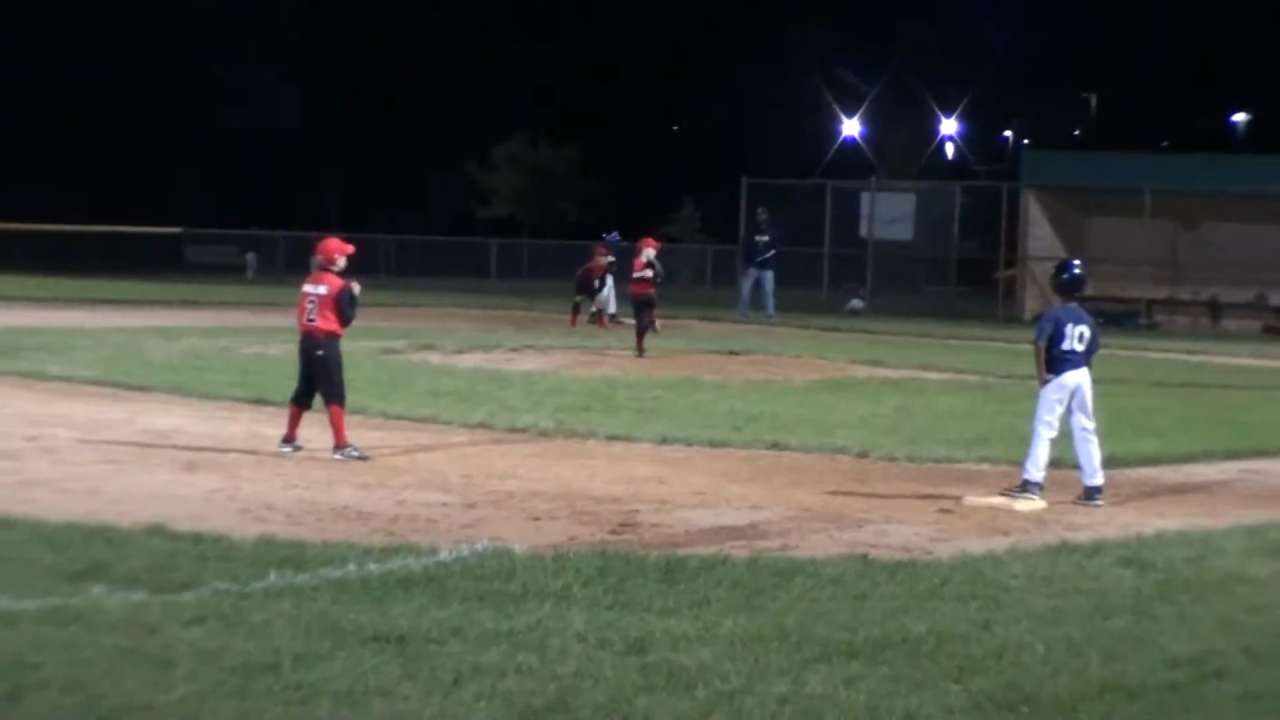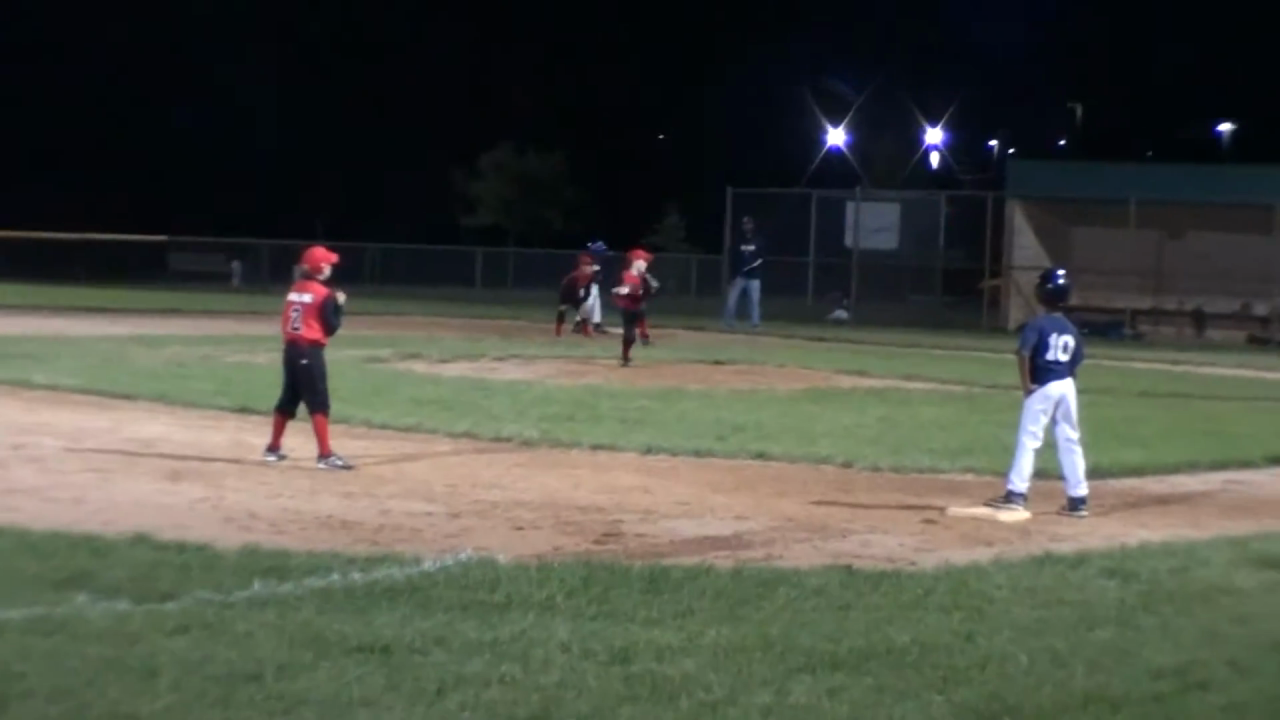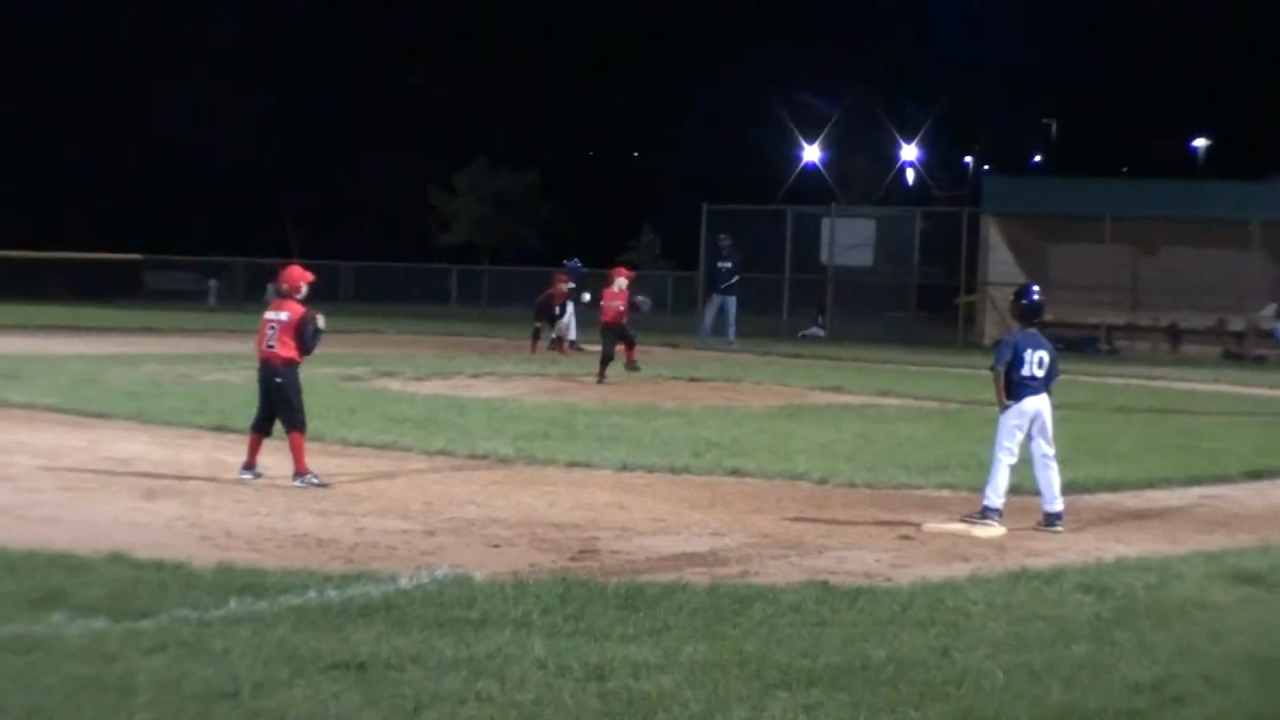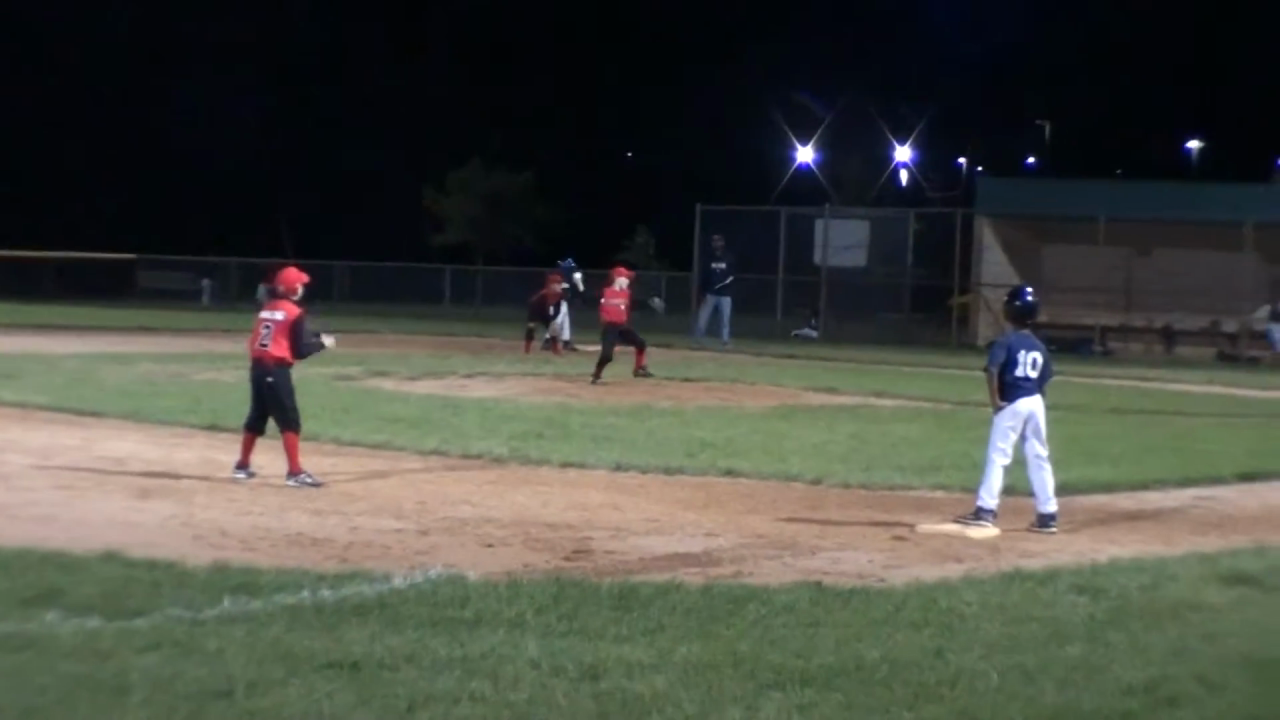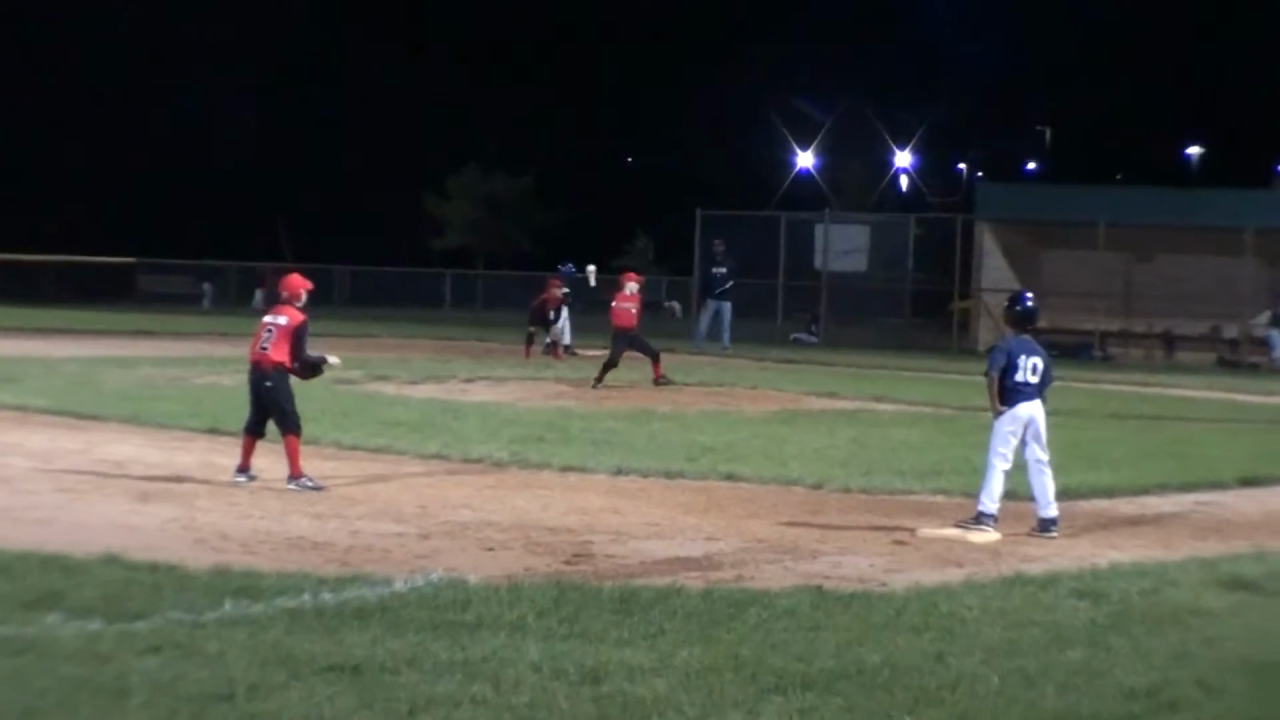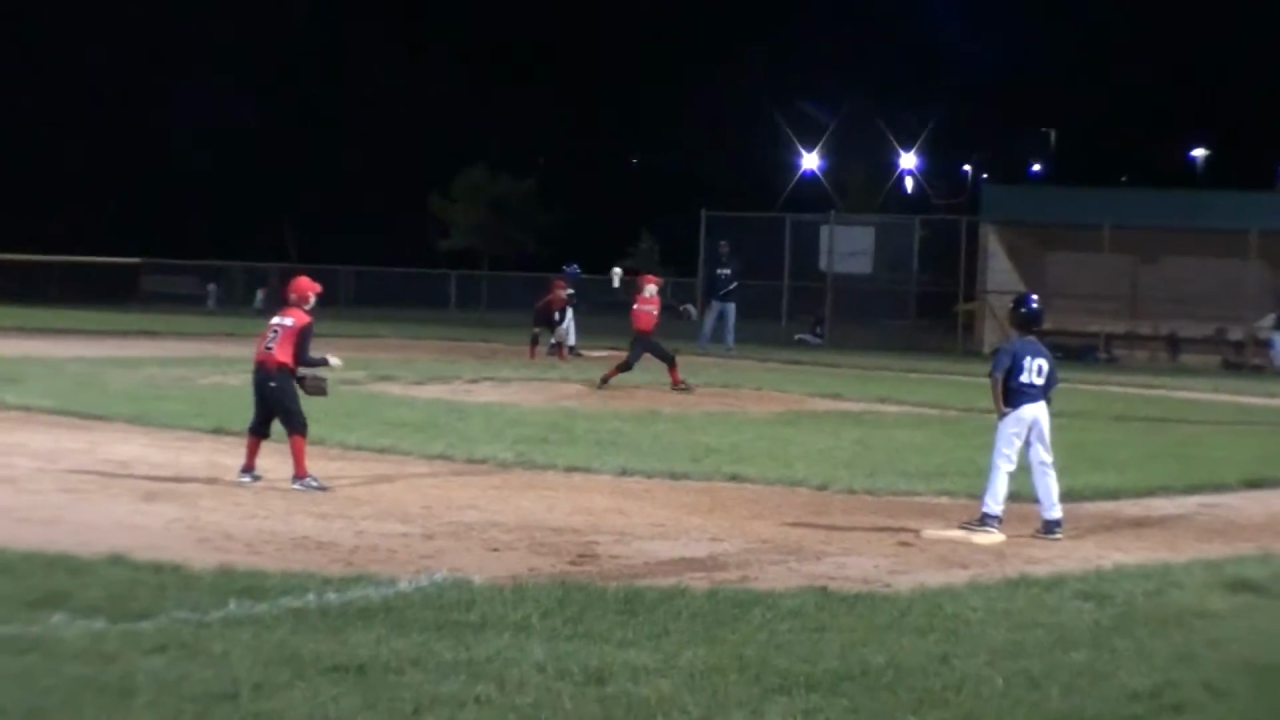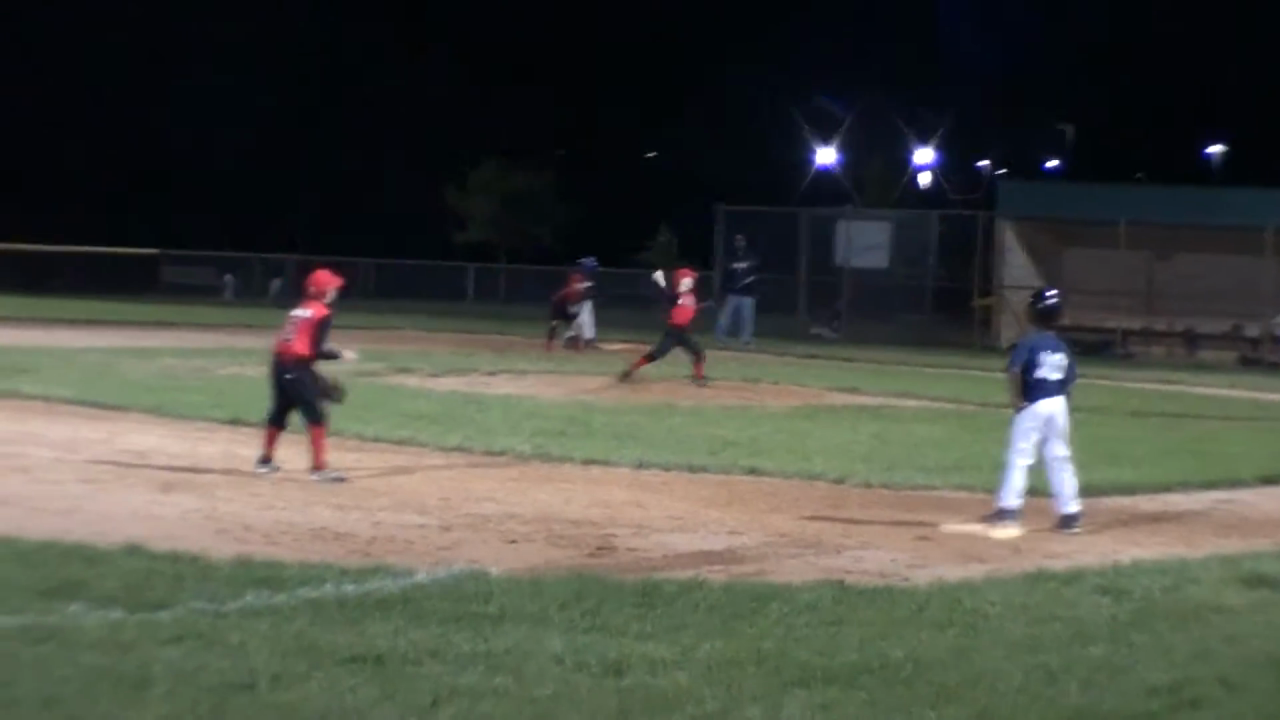
dt=0.1s
person 1, frame 1
left shoulder: (1053, 314)
right shoulder: (1087, 319)
left elbow: (1040, 344)
right elbow: (1091, 353)
left wrist: (1042, 374)
right wrist: (1079, 371)
left hip: (1058, 378)
right hip: (1082, 376)
left knee: (1044, 429)
right knee: (1086, 432)
left ankle: (1032, 483)
right ankle: (1094, 488)
person 1, frame 2
left shoulder: (1037, 324)
right shoulder: (1071, 329)
left elbow: (1024, 354)
right elbow: (1075, 363)
left wrist: (1026, 384)
right wrist: (1064, 381)
left hip: (1043, 388)
right hip: (1067, 387)
left knee: (1028, 440)
right knee: (1070, 442)
left ankle: (1016, 494)
right ankle: (1078, 499)
person 1, frame 3
left shoulder: (1012, 340)
right shoulder: (1046, 345)
left elbow: (999, 370)
right elbow: (1050, 379)
left wrist: (1001, 400)
right wrist: (1039, 397)
left hip: (1018, 404)
right hip: (1042, 402)
left knee: (1004, 456)
right knee: (1046, 458)
left ankle: (992, 509)
right ankle: (1054, 514)
person 1, frame 4
left shoulder: (1005, 341)
right shoulder: (1039, 346)
left elbow: (992, 371)
right elbow: (1044, 380)
left wrist: (995, 401)
right wrist: (1033, 398)
left hip: (1012, 405)
right hip: (1035, 404)
left knee: (997, 456)
right knee: (1039, 458)
left ankle: (985, 510)
right ankle: (1048, 515)
person 1, frame 5
left shoulder: (1006, 346)
right shoulder: (1040, 351)
left elbow: (993, 375)
right elbow: (1044, 385)
left wrist: (995, 405)
right wrist: (1033, 403)
left hip: (1012, 409)
right hip: (1035, 408)
left knee: (998, 461)
right knee: (1039, 463)
left ankle: (987, 515)
right ankle: (1049, 520)
person 1, frame 6
left shoulder: (1010, 348)
right shoulder: (1044, 352)
left elbow: (997, 377)
right elbow: (1049, 387)
left wrist: (999, 406)
right wrist: (1039, 406)
left hip: (1016, 411)
right hip: (1039, 410)
left knee: (1002, 463)
right knee: (1043, 465)
left ankle: (991, 516)
right ankle: (1052, 521)
person 1, frame 7
left shoulder: (1029, 342)
right shoulder: (1062, 347)
left elbow: (1014, 371)
right elbow: (1068, 381)
left wrist: (1017, 401)
right wrist: (1057, 399)
left hip: (1034, 406)
right hip: (1058, 404)
left knee: (1019, 457)
right knee: (1060, 460)
left ankle: (1008, 509)
right ankle: (1070, 515)
person 2, frame 1
left shoulder: (309, 281)
right shoulder: (339, 285)
right elbow: (346, 320)
right wrist: (354, 296)
left hip: (307, 341)
right hip: (326, 343)
left knee: (304, 390)
right knee: (334, 394)
left ankle: (288, 439)
right ankle: (341, 446)
person 2, frame 2
left shoulder: (294, 289)
right shoulder: (324, 294)
right elbow: (330, 328)
right wrist: (339, 305)
left hip: (291, 349)
right hip: (310, 352)
left knee: (288, 399)
right knee: (319, 403)
left ankle: (273, 448)
right ankle: (325, 455)
person 2, frame 3
left shoulder: (271, 308)
right shoulder: (300, 313)
right elbow: (306, 348)
right wrist: (318, 329)
left hip: (266, 368)
right hip: (285, 370)
left knee: (264, 417)
right knee: (295, 421)
left ankle: (249, 466)
right ankle: (301, 473)
person 2, frame 4
left shoulder: (267, 308)
right shoulder: (295, 313)
right elbow: (299, 350)
right wrist: (322, 343)
left hip: (257, 367)
right hip: (275, 370)
left knee: (256, 416)
right knee: (289, 420)
left ankle: (242, 466)
right ankle: (295, 473)
person 2, frame 5
left shoulder: (271, 314)
right shoulder: (299, 319)
right elbow: (300, 357)
left wrist: (295, 368)
right wrist: (325, 360)
left hip: (257, 371)
right hip: (275, 374)
left knee: (256, 420)
right knee: (290, 424)
left ankle: (243, 469)
right ankle: (296, 476)
person 2, frame 6
left shoulder: (280, 316)
right shoulder: (305, 321)
right elbow: (300, 358)
left wrist: (297, 377)
right wrist: (326, 361)
left hip: (261, 372)
right hip: (278, 375)
left knee: (261, 421)
right knee: (296, 424)
left ankle: (248, 469)
right ankle: (301, 476)
person 2, frame 7
left shoulder: (301, 308)
right shoulder: (323, 313)
right elbow: (314, 350)
right wrist: (338, 354)
left hip: (280, 363)
right hip: (296, 366)
left knee: (279, 412)
right knee: (316, 415)
left ankle: (265, 460)
right ankle: (319, 467)
